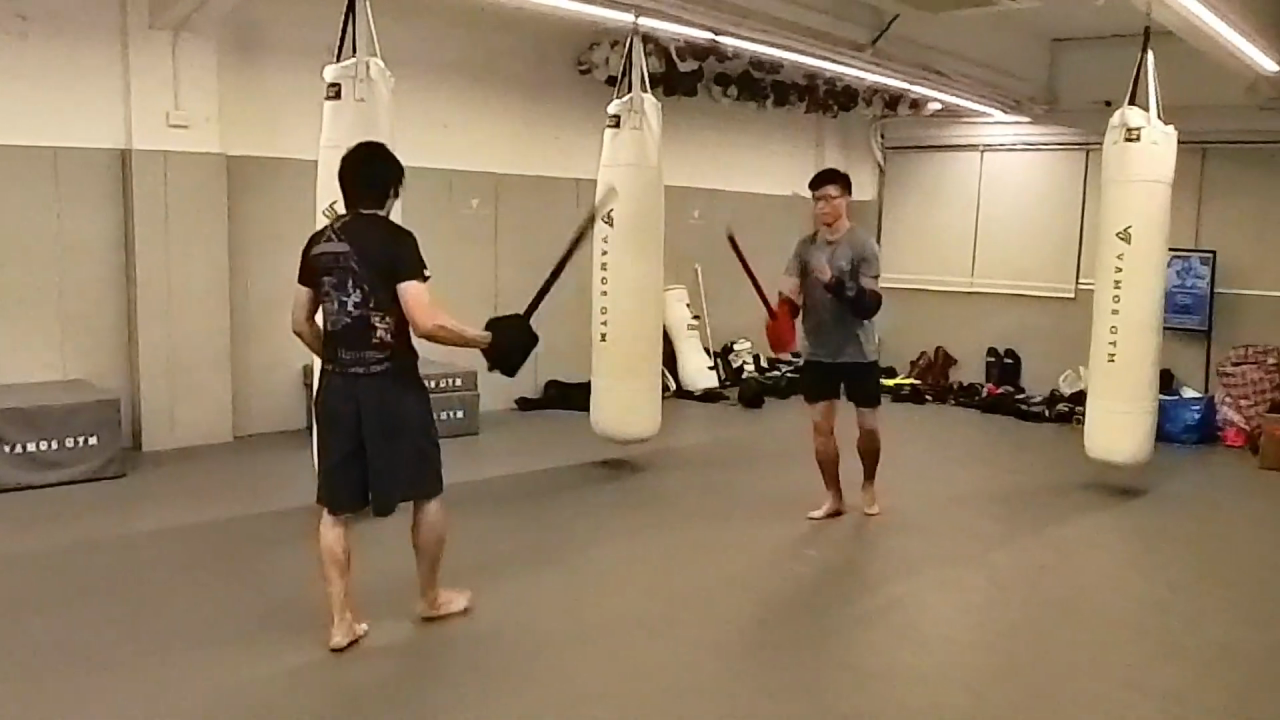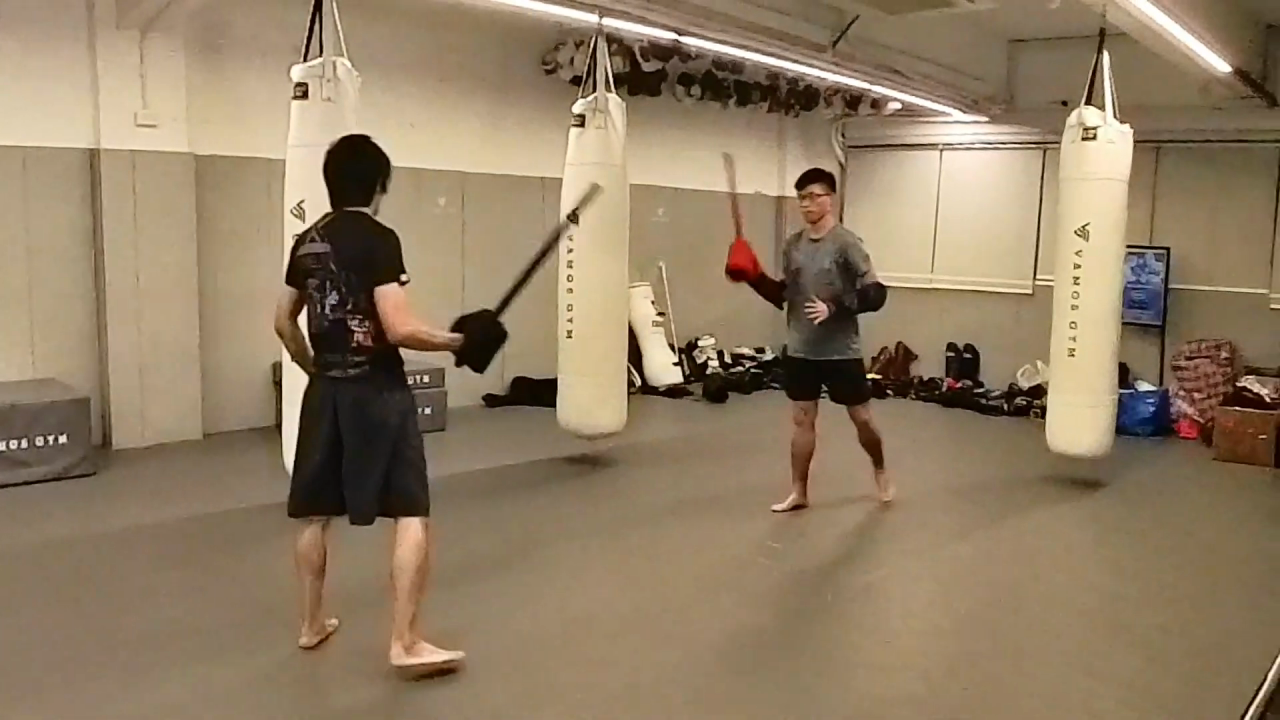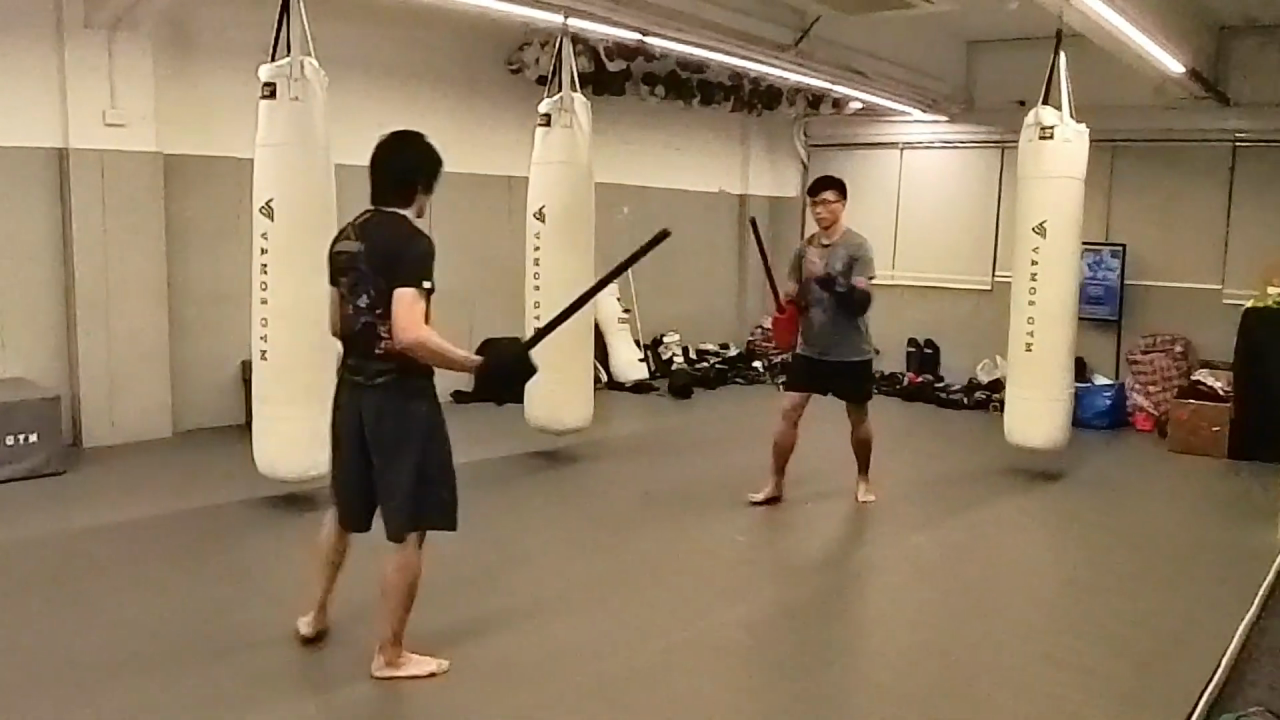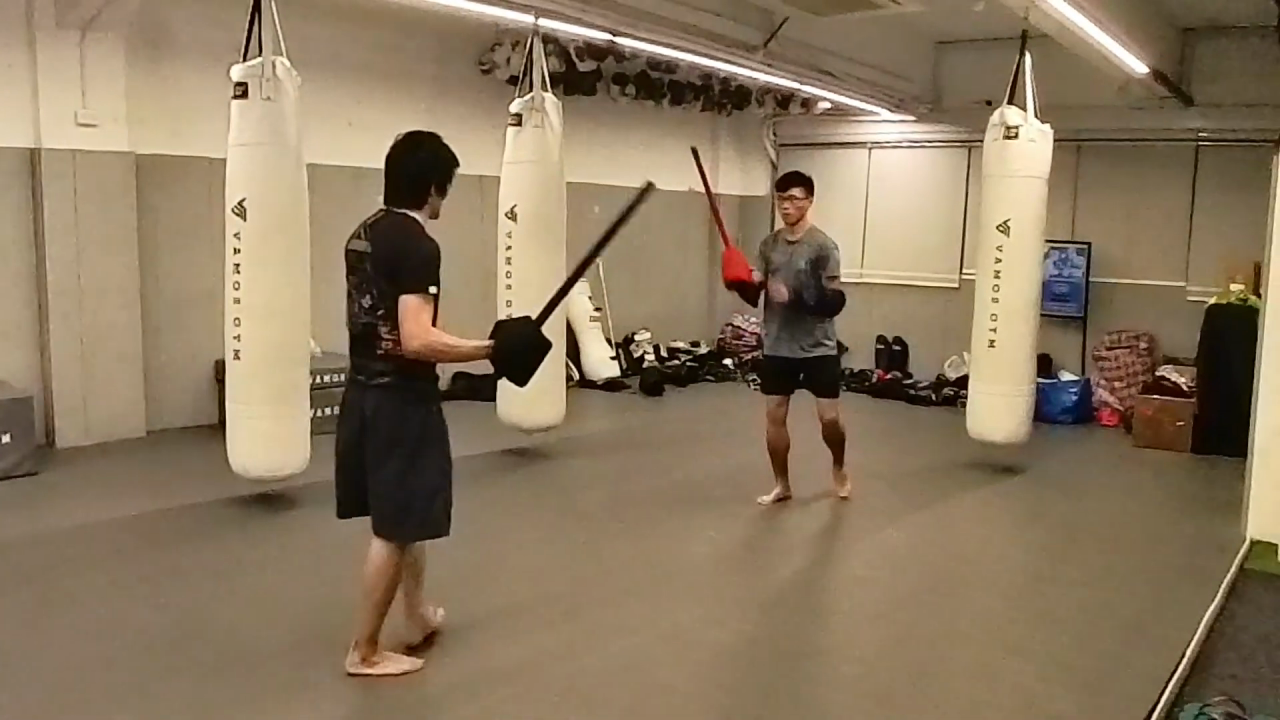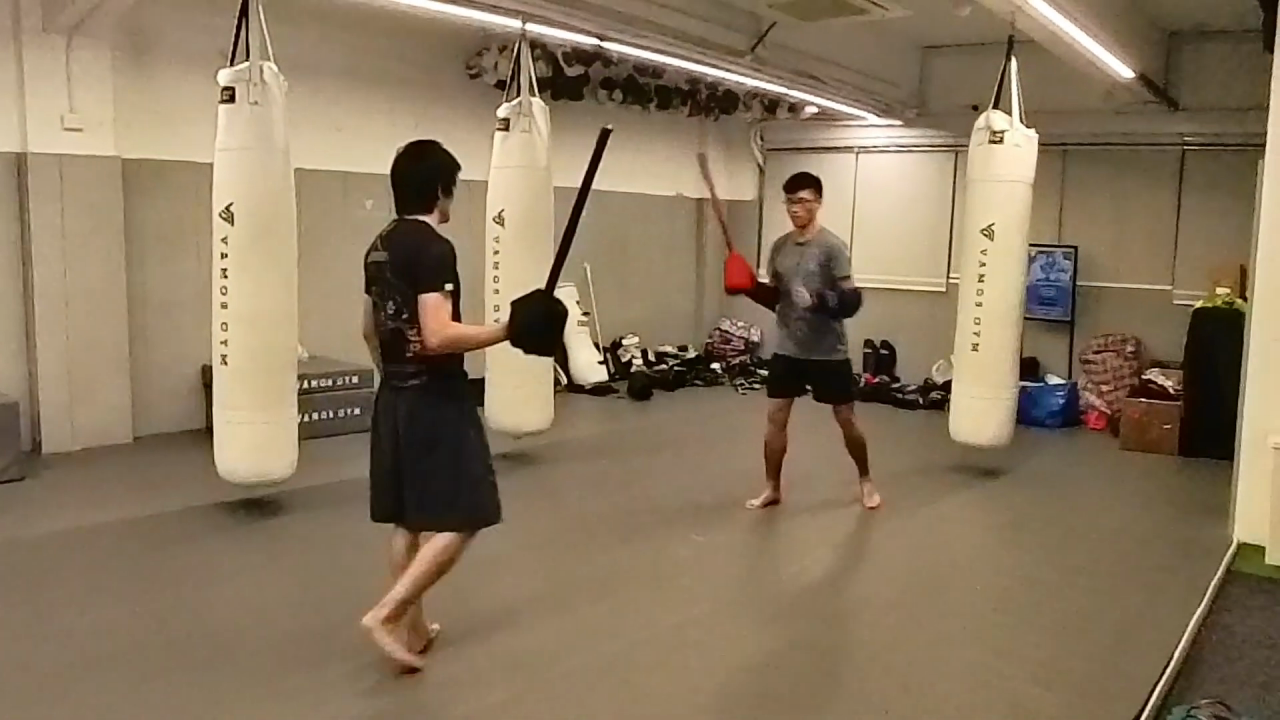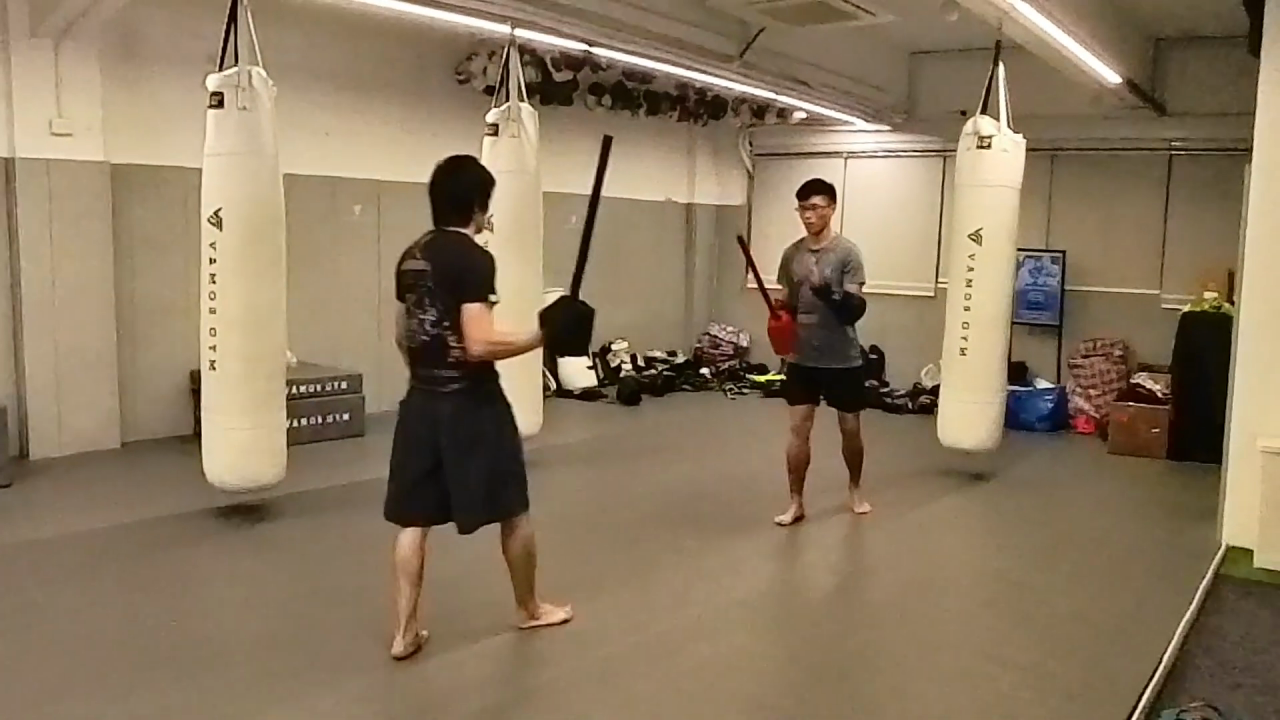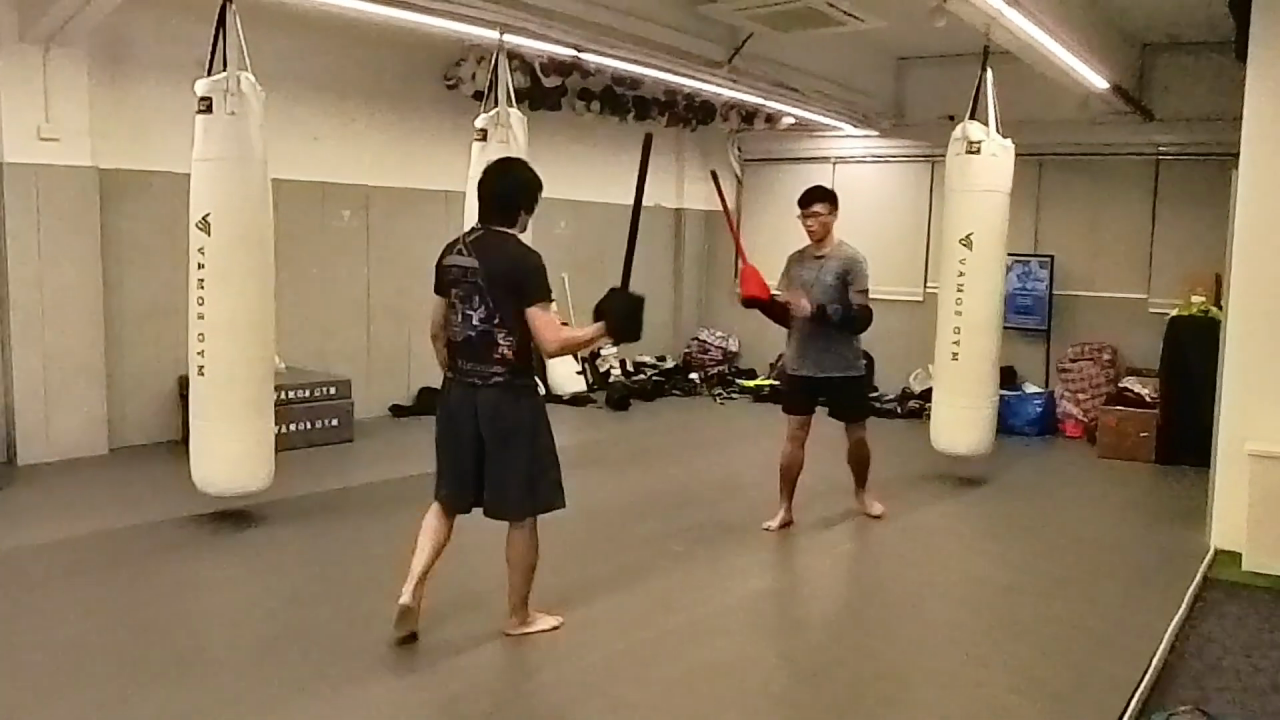
dt=0.4s
person 1, frame 1
left shoulder: (318, 244)
right shoulder: (397, 241)
left elbow: (301, 324)
right elbow: (425, 321)
right wrist: (484, 339)
left hip: (336, 386)
right hip: (392, 385)
left knee: (336, 508)
right knee: (427, 493)
left ankle: (342, 622)
right ankle: (431, 597)
person 1, frame 2
left shoulder: (308, 241)
right shoulder: (379, 239)
left elbow: (284, 322)
right elbow: (398, 327)
right wrist: (455, 340)
left hip: (326, 389)
right hip: (377, 389)
left knee: (315, 512)
right knee: (411, 514)
left ankle: (312, 622)
right ankle: (405, 643)
person 1, frame 3
left shoulder: (347, 237)
right shoulder: (409, 243)
right elbow: (409, 336)
right wrist: (474, 362)
left hip: (353, 390)
right hip: (398, 399)
left knee: (348, 508)
right knee: (410, 528)
left ankle: (315, 614)
right ankle: (390, 653)
person 1, frame 4
left shoulder: (362, 236)
right shoulder: (418, 246)
right elbow: (414, 339)
right wrist: (489, 348)
left hip: (363, 392)
right hip: (403, 397)
left knee: (399, 517)
right knee: (397, 525)
left ankle: (417, 616)
right ankle: (363, 651)
person 1, frame 5
left shoulder: (379, 246)
right shoulder: (434, 248)
right elbow: (438, 336)
right wrist: (509, 330)
left hip: (393, 396)
right hip: (437, 399)
left knee: (406, 516)
right knee: (463, 520)
left ankle: (413, 627)
right ankle: (387, 614)
person 1, frame 6
left shoulder: (411, 257)
right shoulder: (473, 259)
right elbow: (480, 345)
right wrist: (541, 336)
left hip: (422, 401)
right hip: (471, 402)
left knee: (413, 518)
right knee: (512, 512)
left ankle: (405, 630)
right ankle: (529, 608)
person 1, frame 7
left shoulder: (452, 253)
right shoulder: (522, 260)
left elbow: (437, 330)
right elbow: (552, 343)
right wrist: (606, 327)
left hip: (458, 393)
right hip: (508, 397)
left knee: (447, 500)
right knee: (521, 512)
left ankle: (409, 592)
right ankle: (519, 616)
person 2, frame 1
left shoulder: (863, 246)
right shoulder: (806, 245)
left elbow: (869, 304)
right elbow: (790, 293)
left wrist: (834, 283)
left hip: (858, 352)
right hip: (817, 352)
left knee: (868, 426)
right knee: (821, 425)
left ankle: (868, 485)
right ankle: (834, 498)
person 2, frame 2
left shoulder: (847, 244)
right shoulder: (792, 245)
left elbow: (876, 295)
right elbow: (783, 295)
left wrist: (835, 308)
right wrist: (751, 277)
left hip: (841, 350)
right hip: (801, 349)
left knee: (860, 418)
right knee: (802, 419)
left ankle: (880, 471)
right ankle: (799, 492)
person 2, frame 3
left shoulder: (857, 247)
right shoulder: (804, 248)
left elbow: (861, 302)
left wrist: (826, 276)
left hip: (851, 351)
right hip: (808, 348)
left knee: (857, 418)
right knee: (789, 413)
left ankle: (863, 479)
right ankle: (775, 485)
person 2, frame 4
left shoulder: (823, 245)
right shoulder: (768, 244)
left elbow: (834, 302)
right elbow: (754, 293)
left wrist: (794, 297)
left hip: (817, 347)
right hip: (776, 346)
left knee: (829, 417)
right knee: (775, 415)
left ankle: (839, 469)
right ankle: (781, 484)
person 2, frame 5
left shoulder: (833, 246)
right shoulder: (780, 247)
left elbow: (851, 302)
right elbow: (773, 297)
left wrist: (817, 301)
right wrist: (749, 287)
left hip: (830, 352)
right hip: (788, 350)
left knee: (847, 420)
right knee: (775, 419)
left ankle: (866, 481)
right ankle: (773, 489)
person 2, frame 6
left shoulder: (847, 253)
right shoulder: (792, 254)
left elbow: (855, 309)
left wrist: (821, 286)
left hip: (843, 359)
right hip: (801, 358)
left knee: (850, 428)
right knee: (799, 428)
left ankle: (854, 487)
right ankle: (796, 503)
person 2, frame 7
left shoulder: (851, 260)
right shoulder: (795, 261)
left elbow: (861, 319)
right elbow: (783, 312)
left wrist: (818, 310)
right wrist: (762, 303)
left hip: (845, 368)
right hip: (801, 366)
left knee: (857, 436)
right knee: (794, 435)
left ankle: (861, 493)
right ankle: (784, 509)
